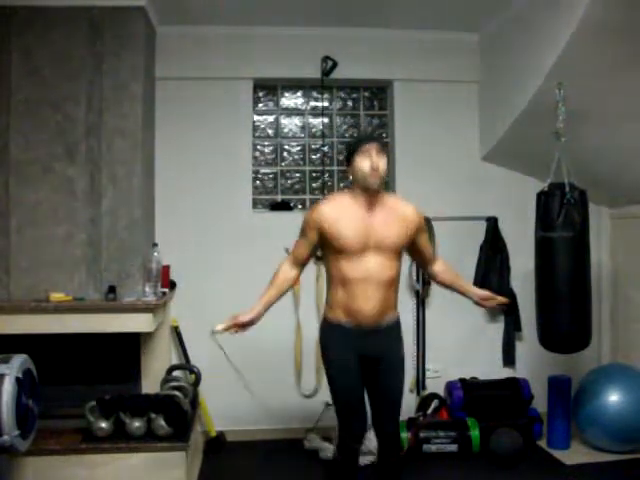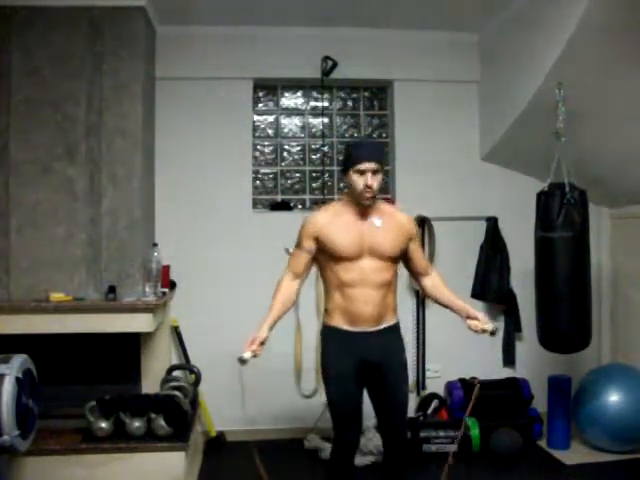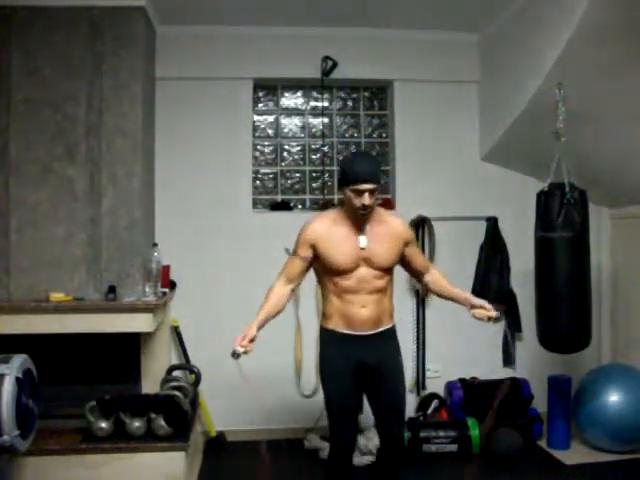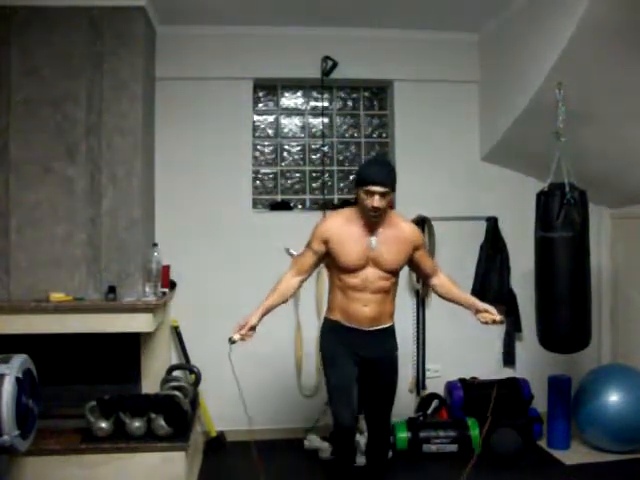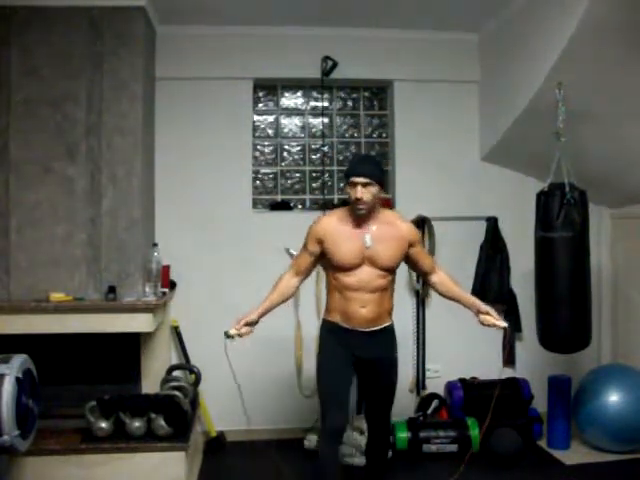
dt=0.4s
person 1, frame 1
left shoulder: (408, 215)
right shoulder: (325, 213)
left elbow: (431, 263)
right elbow: (293, 265)
left wrist: (471, 292)
right wrist: (257, 311)
left hip: (387, 334)
right hip: (340, 334)
left knee: (388, 428)
right knee: (351, 429)
person 1, frame 2
left shoulder: (402, 222)
right shoulder: (320, 222)
left elbow: (426, 275)
right elbow: (293, 277)
left wrist: (465, 310)
right wrist: (266, 326)
left hip: (388, 339)
right hip: (340, 340)
left knee: (396, 431)
right knee: (346, 435)
person 1, frame 3
left shoulder: (397, 229)
right shoulder: (316, 230)
left elbow: (426, 273)
right elbow: (286, 282)
left wrist: (469, 301)
right wrist: (256, 325)
left hip: (384, 342)
right hip: (337, 344)
left knee: (394, 433)
right knee: (343, 437)
person 1, frame 4
left shoulder: (409, 233)
right shoulder: (331, 227)
left elbow: (434, 277)
right elbow: (296, 274)
left wrist: (475, 305)
right wrist: (259, 314)
left hip: (383, 339)
right hip: (339, 336)
left knee: (380, 423)
right knee: (345, 421)
person 1, frame 5
left shoulder: (403, 230)
right shoulder: (325, 227)
left elbow: (433, 274)
right elbow: (295, 275)
left wrist: (475, 305)
right wrist: (258, 313)
left hip: (381, 339)
right hip: (336, 337)
left knee: (379, 423)
right knee: (333, 426)
